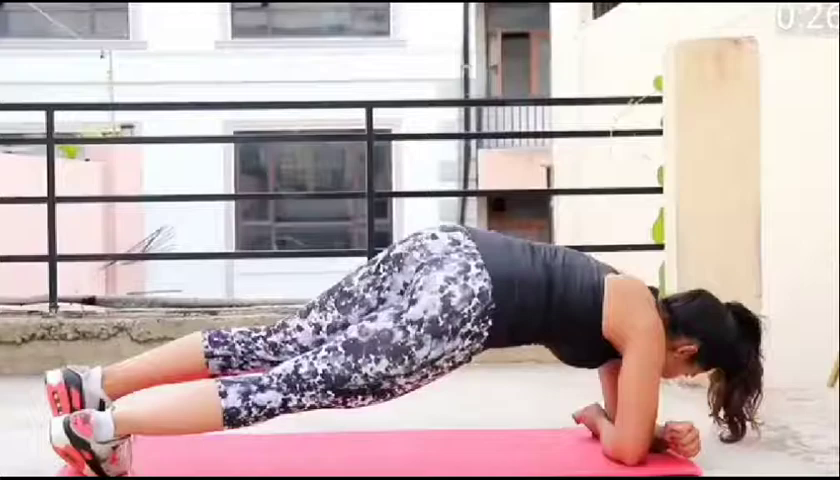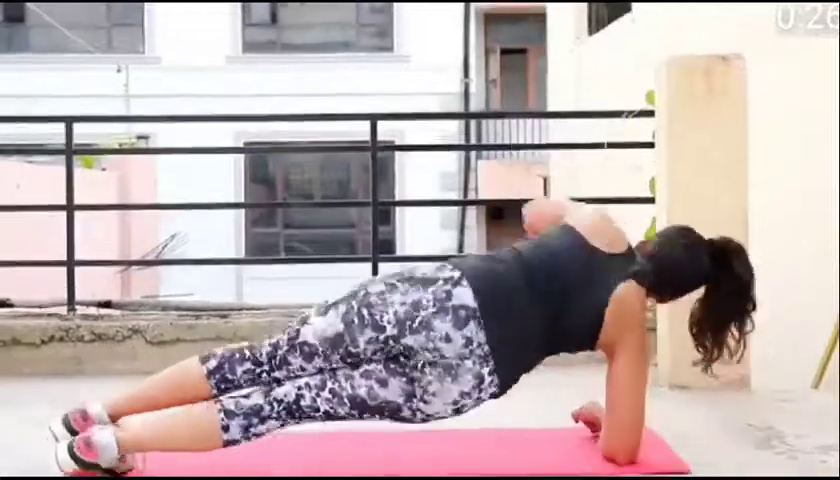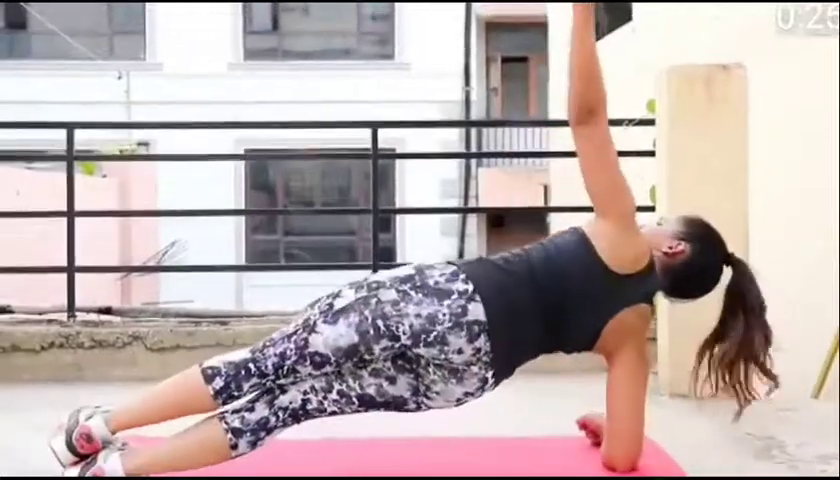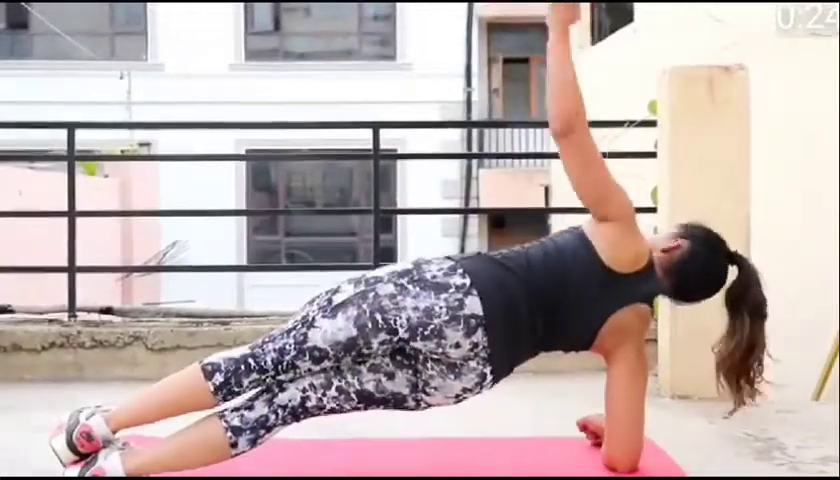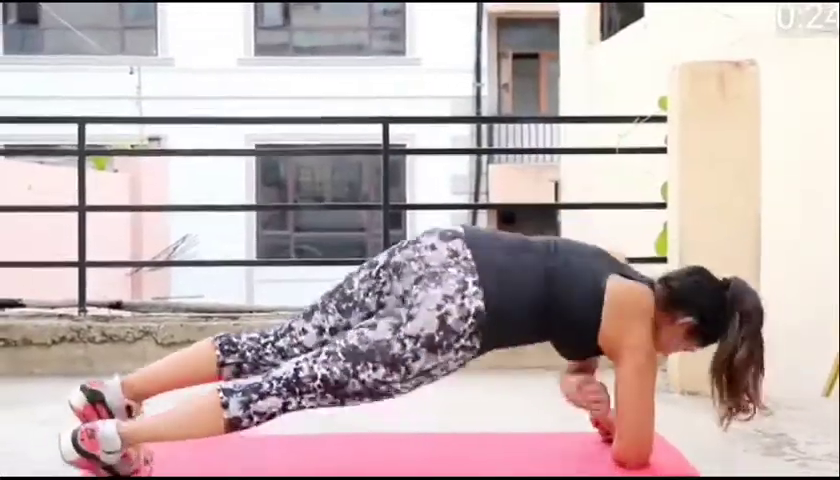
dt=0.5s
person 1, frame 1
left shoulder: (632, 303)
right shoulder: (648, 327)
left elbow: (619, 409)
right wrist: (599, 420)
left hip: (445, 250)
right hip: (462, 288)
left knee: (274, 344)
right knee: (298, 382)
left ankle: (96, 380)
right ankle: (108, 422)
person 1, frame 2
left shoulder: (598, 226)
right shoulder: (632, 316)
left elbow: (532, 214)
right wrist: (600, 416)
left hip: (433, 291)
right hip: (458, 370)
left knee: (263, 365)
right knee: (288, 400)
left ankle: (100, 414)
person 1, frame 3
left shoulder: (621, 231)
right shoulder: (631, 332)
left elbow: (586, 116)
left hip: (435, 300)
right hip: (460, 370)
left knee: (263, 369)
right knee: (286, 405)
person 1, frame 4
left shoulder: (625, 233)
right shoulder: (630, 334)
left elbow: (568, 129)
left hip: (438, 293)
right hip: (461, 364)
left knee: (259, 366)
right knee: (289, 403)
person 1, frame 5
left shoulder: (622, 287)
right shoulder: (639, 325)
left wrist: (585, 385)
right wrist: (615, 417)
left hip: (440, 249)
right hip: (451, 302)
left knee: (282, 346)
right knee: (302, 384)
left ankle: (117, 390)
